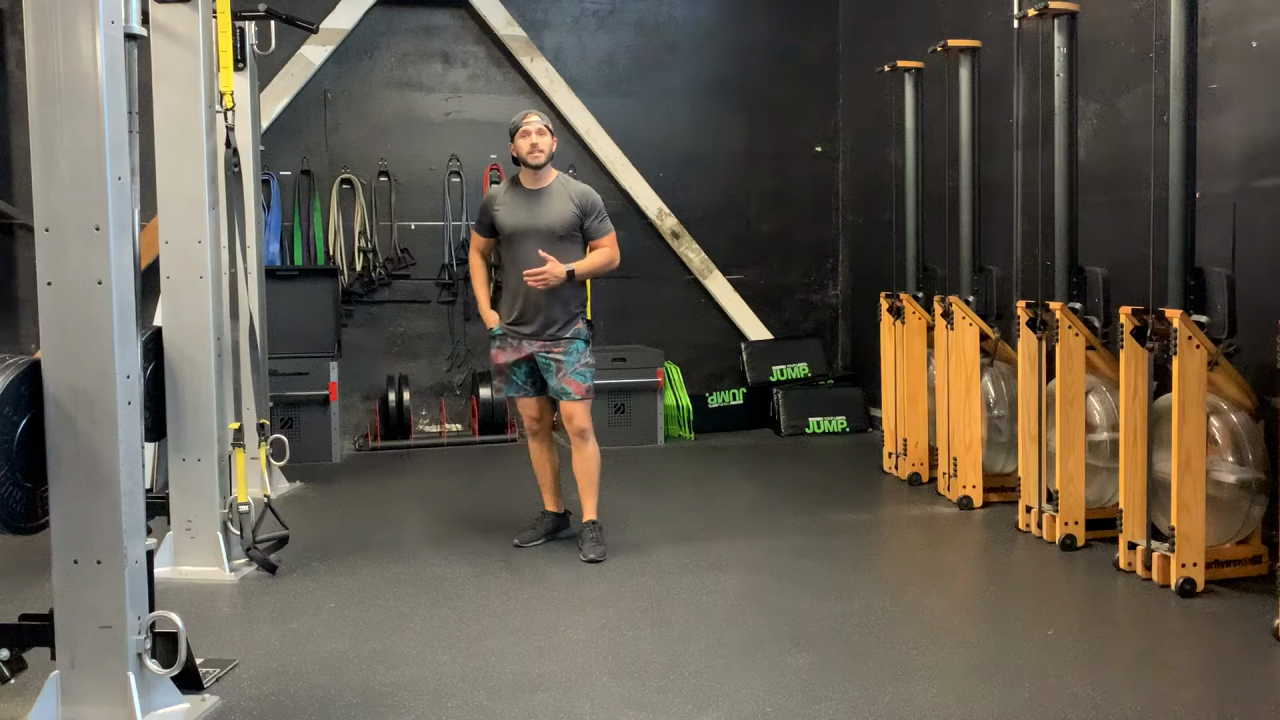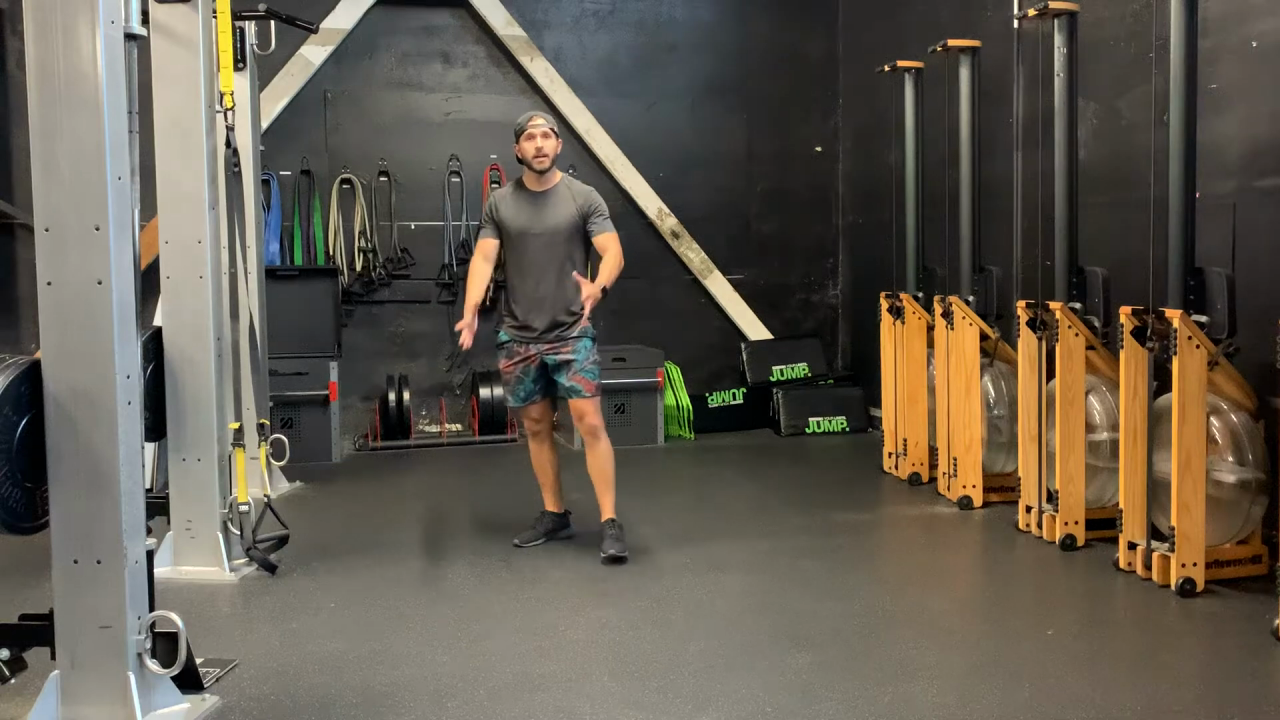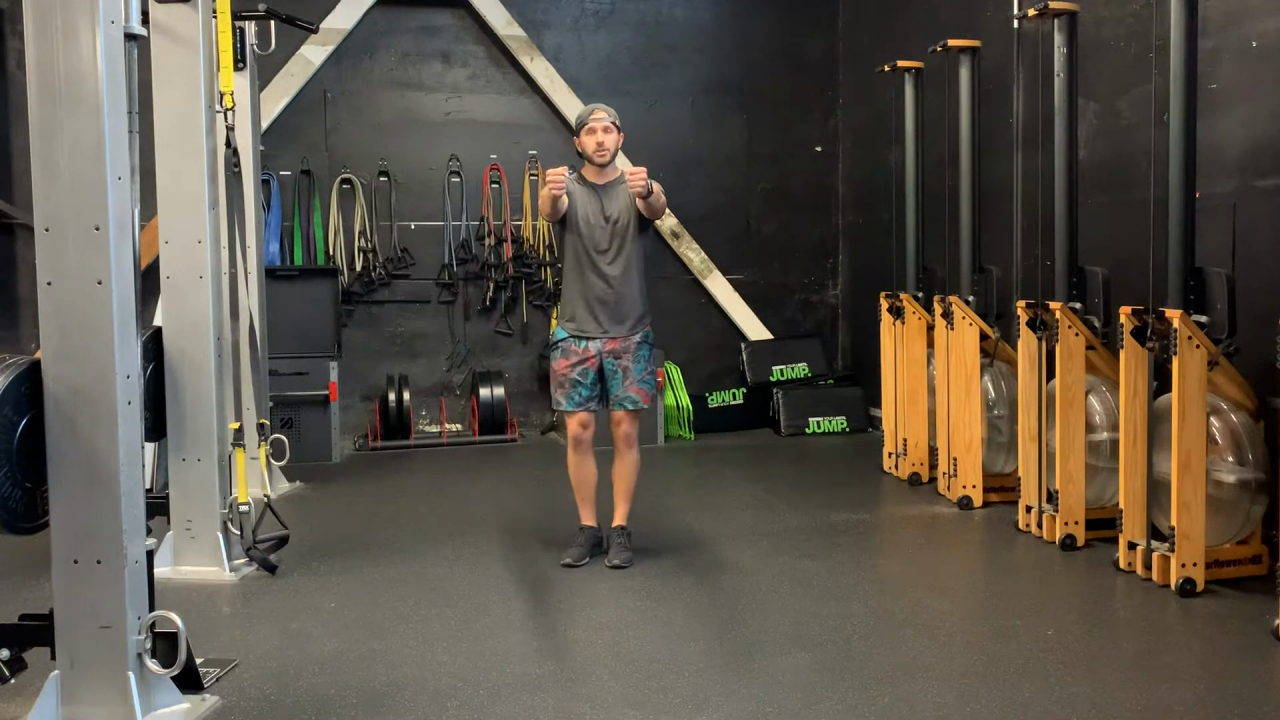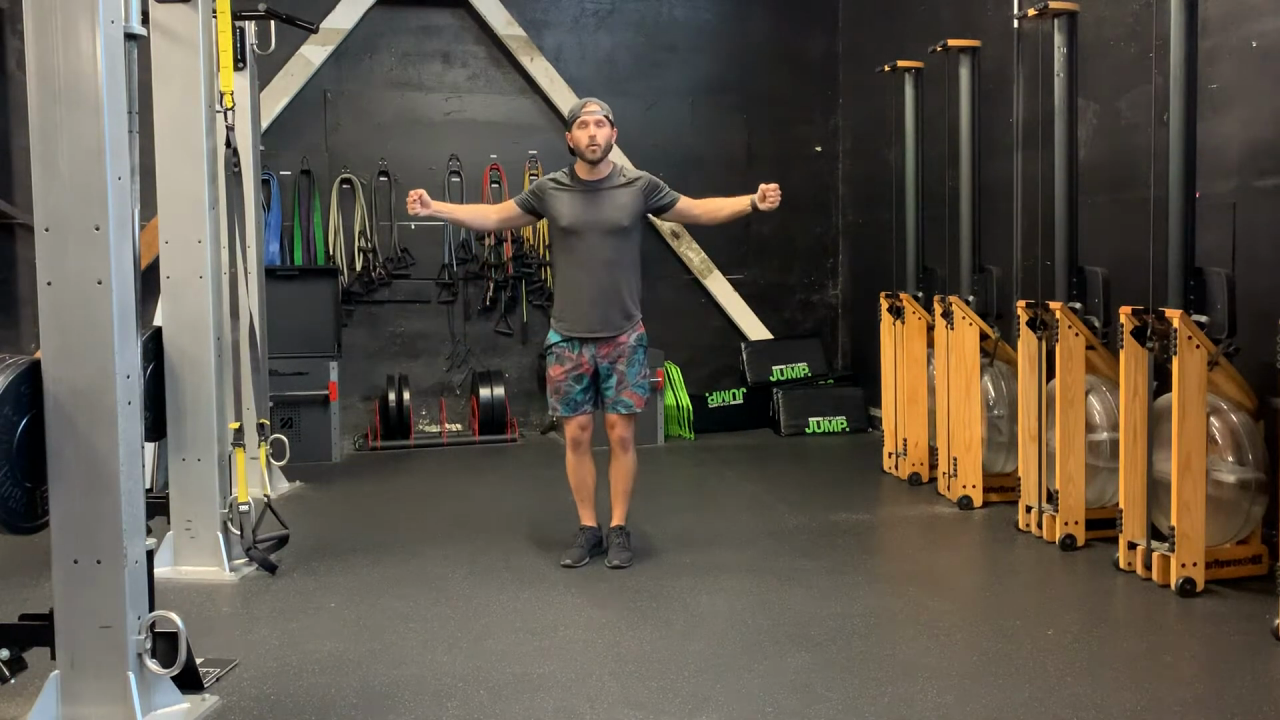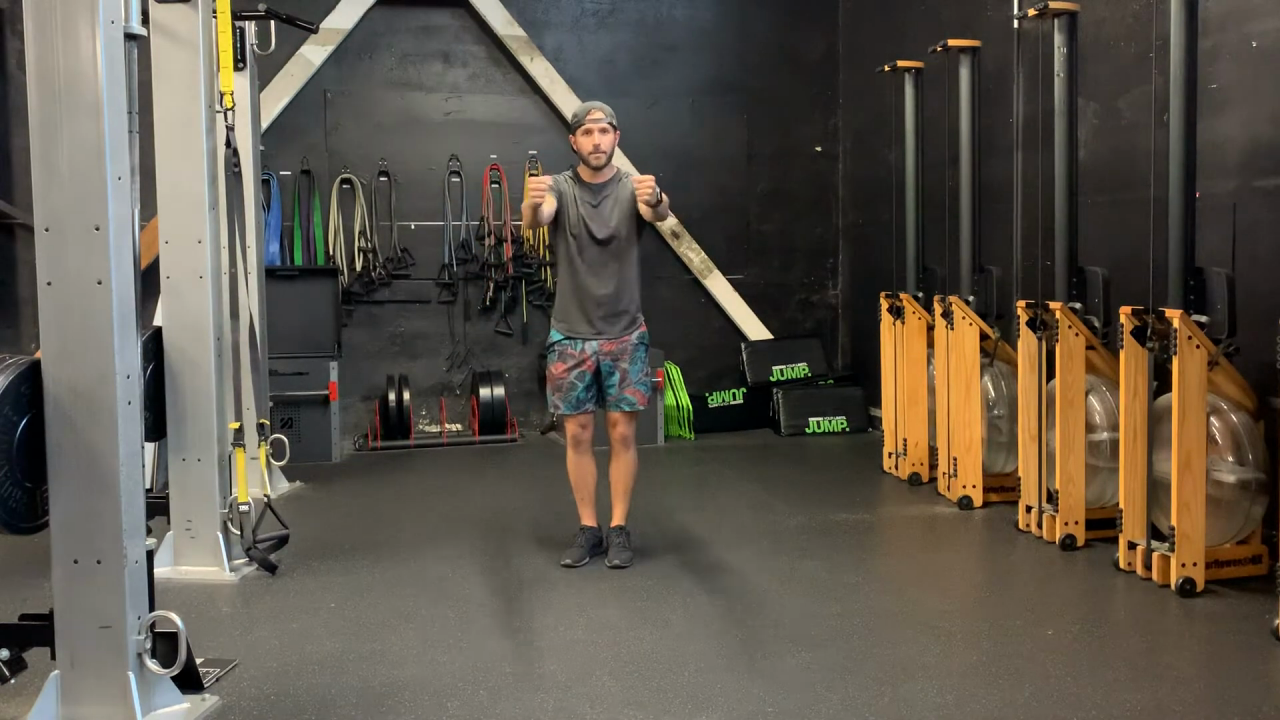
dt=1s
person 1, frame 1
left shoulder: (581, 196)
right shoulder: (495, 199)
left elbow: (610, 254)
right elbow: (478, 253)
left wrist: (567, 272)
right wrist: (486, 311)
left hip: (566, 333)
right hip: (514, 335)
left knee: (578, 424)
right knee: (535, 425)
left ankle: (591, 523)
right ankle: (553, 513)
person 1, frame 2
left shoulder: (584, 198)
right shoulder: (499, 202)
left elbow: (612, 253)
right elbow: (483, 259)
left wrist: (598, 287)
right wrist: (471, 310)
left hip: (572, 333)
right hip: (519, 336)
left knee: (590, 423)
right knee: (536, 427)
left ankle: (610, 522)
right ankle: (554, 514)
person 1, frame 3
left shoulder: (638, 189)
right shoulder: (567, 190)
left elbow: (657, 208)
right elbow: (549, 211)
left wrist: (647, 190)
right wrist: (550, 191)
left hip: (629, 334)
right hip: (574, 333)
left knee: (625, 433)
right knee: (579, 433)
left ankle: (619, 529)
right ankle: (588, 528)
person 1, frame 4
left shoulder: (640, 186)
right shoulder: (549, 189)
left elbow: (698, 211)
right elbow: (495, 217)
left wrist: (753, 202)
right wrist: (434, 208)
left hip: (623, 336)
right hip: (568, 337)
left knee: (621, 434)
right knee: (576, 436)
left ankle: (618, 529)
right ankle: (587, 528)
person 1, frame 5
left shoulder: (634, 187)
right shoulder: (558, 188)
left elbow: (659, 212)
right elbow: (535, 218)
left wrist: (654, 199)
right wrist: (533, 202)
left hip: (625, 335)
right hip: (570, 336)
left knee: (622, 433)
right knee: (578, 435)
left ankle: (619, 528)
right ankle: (588, 528)
